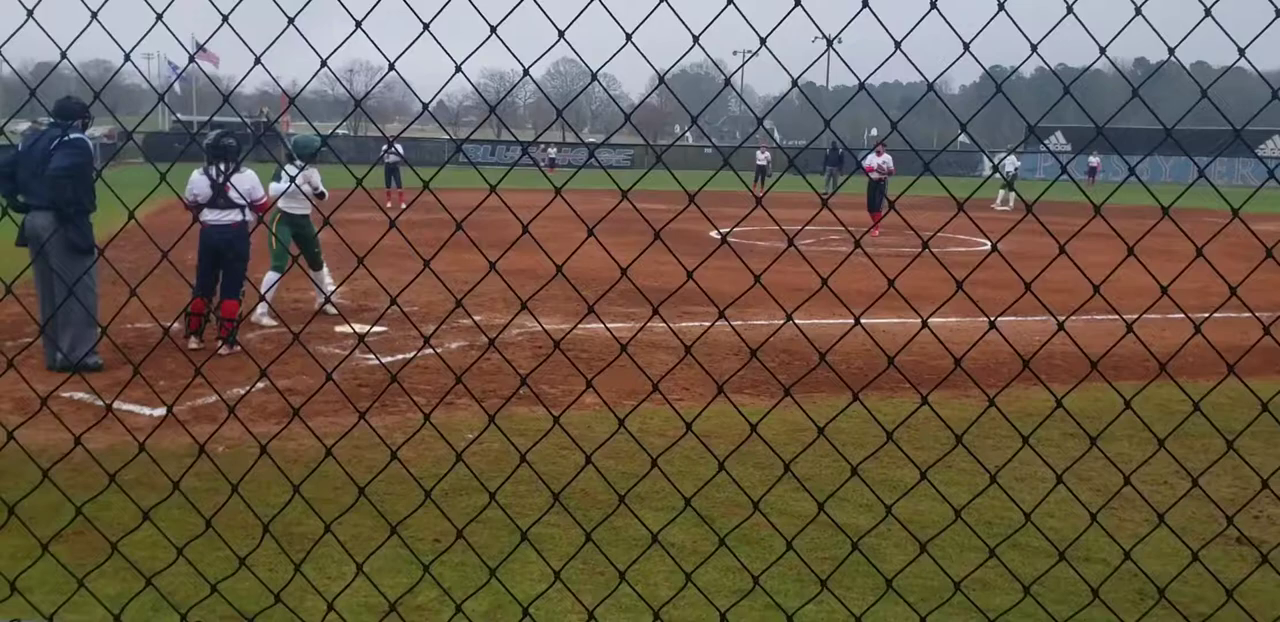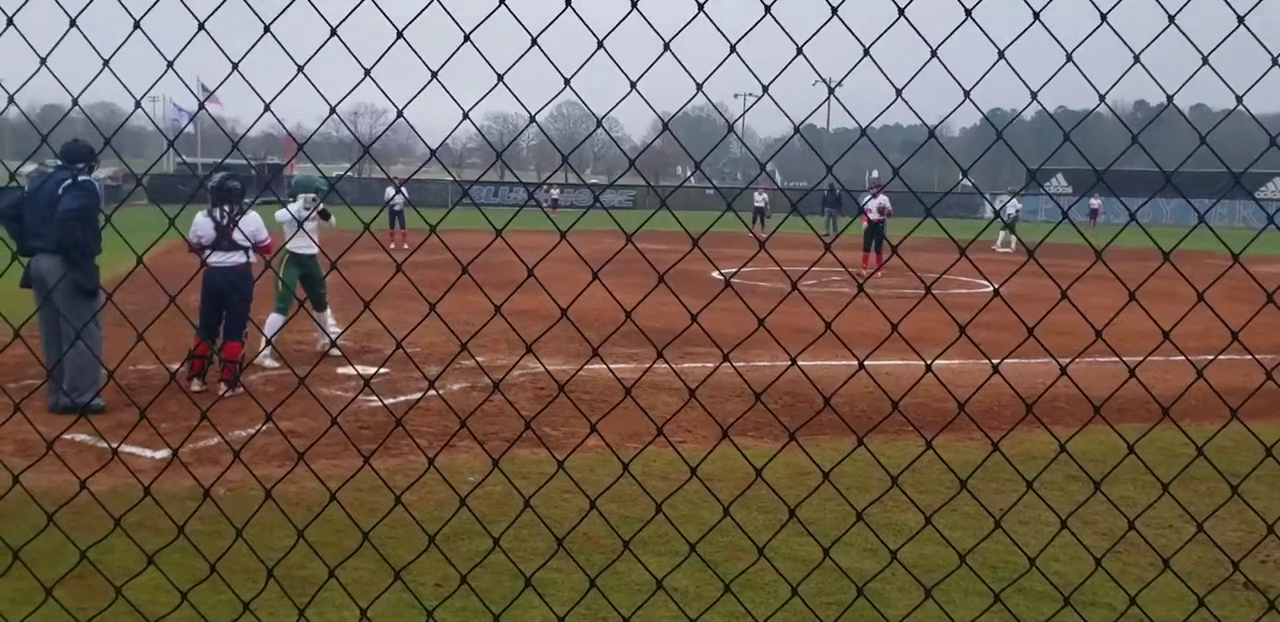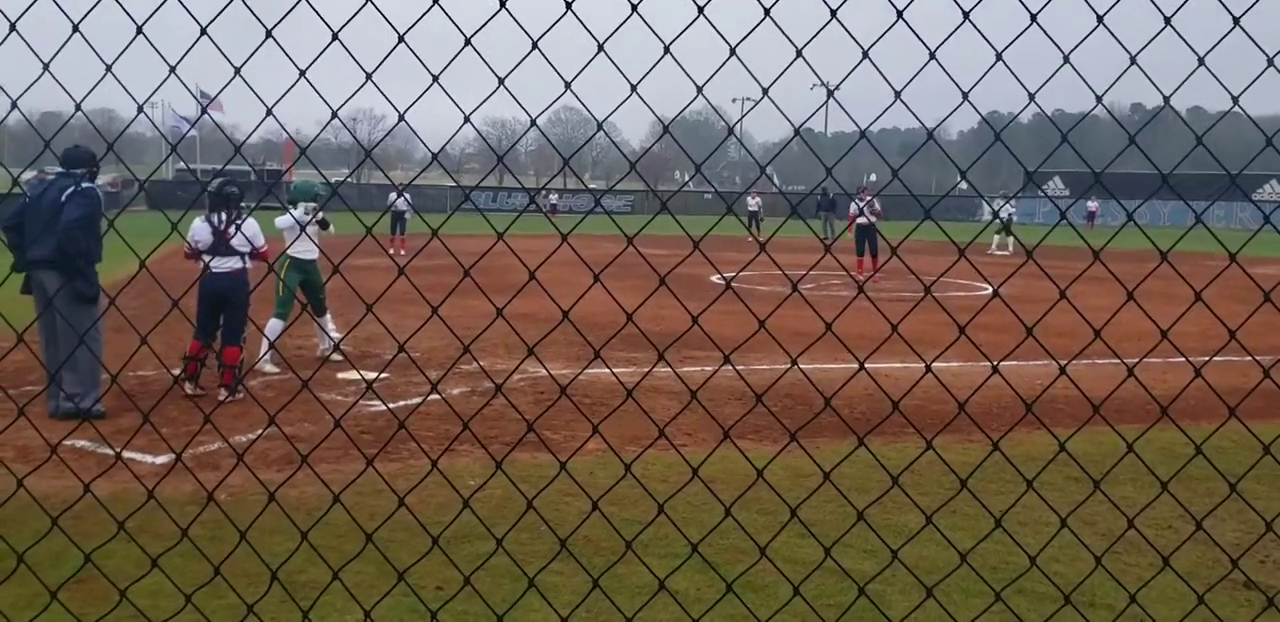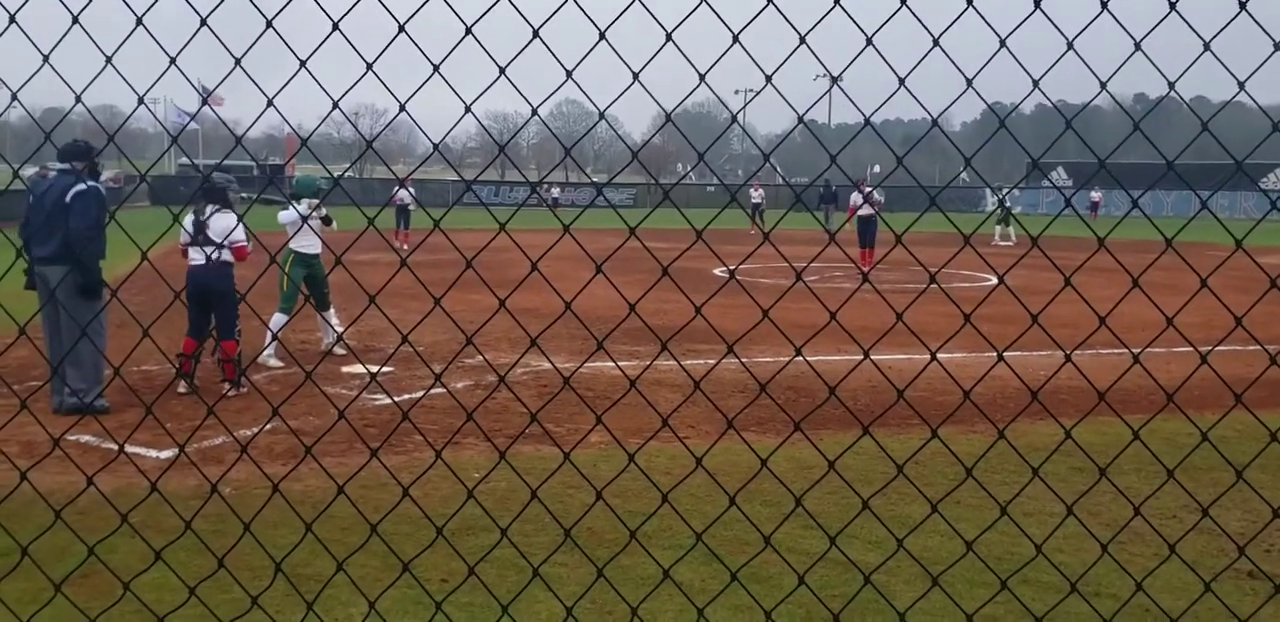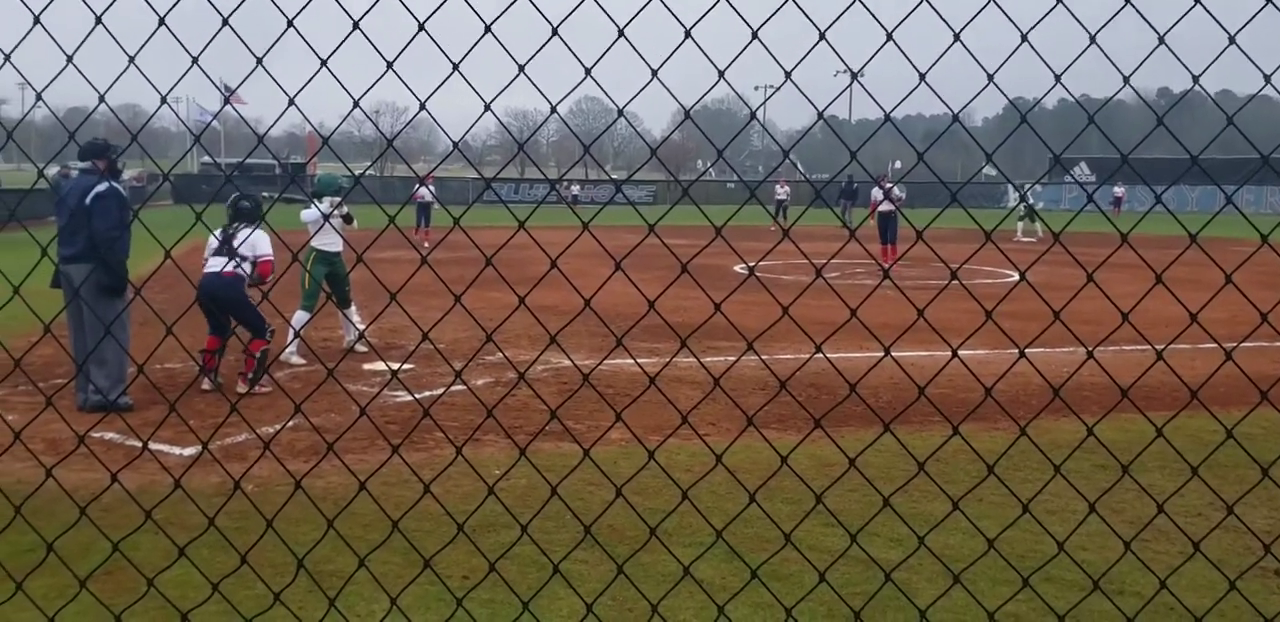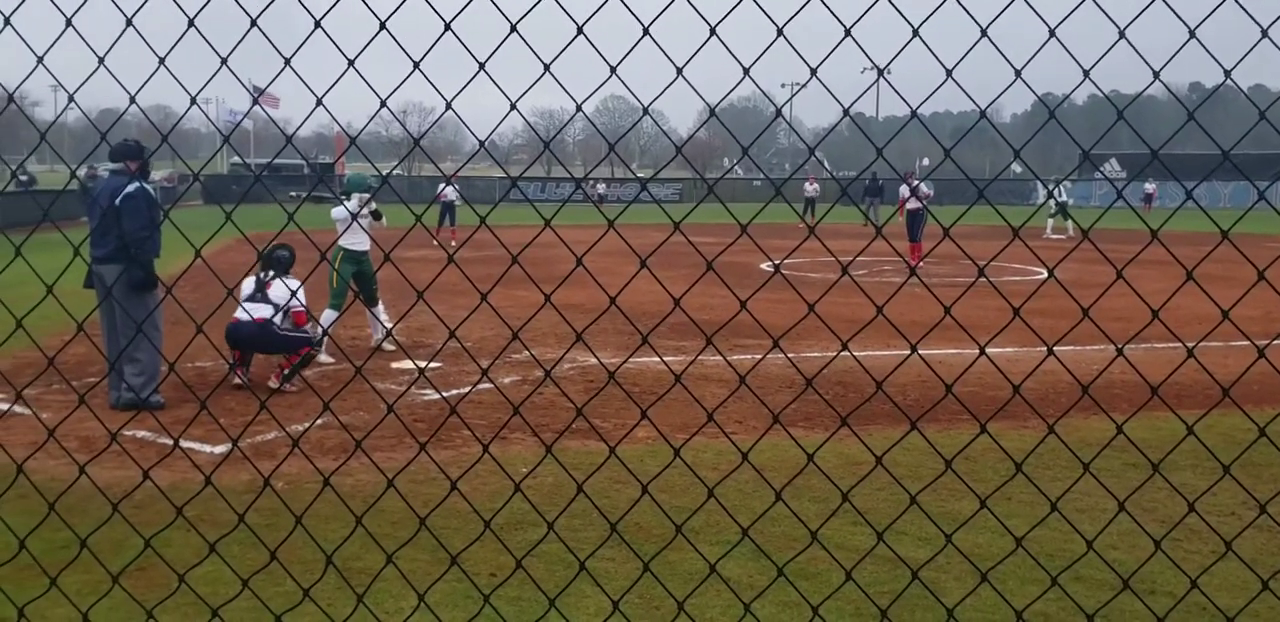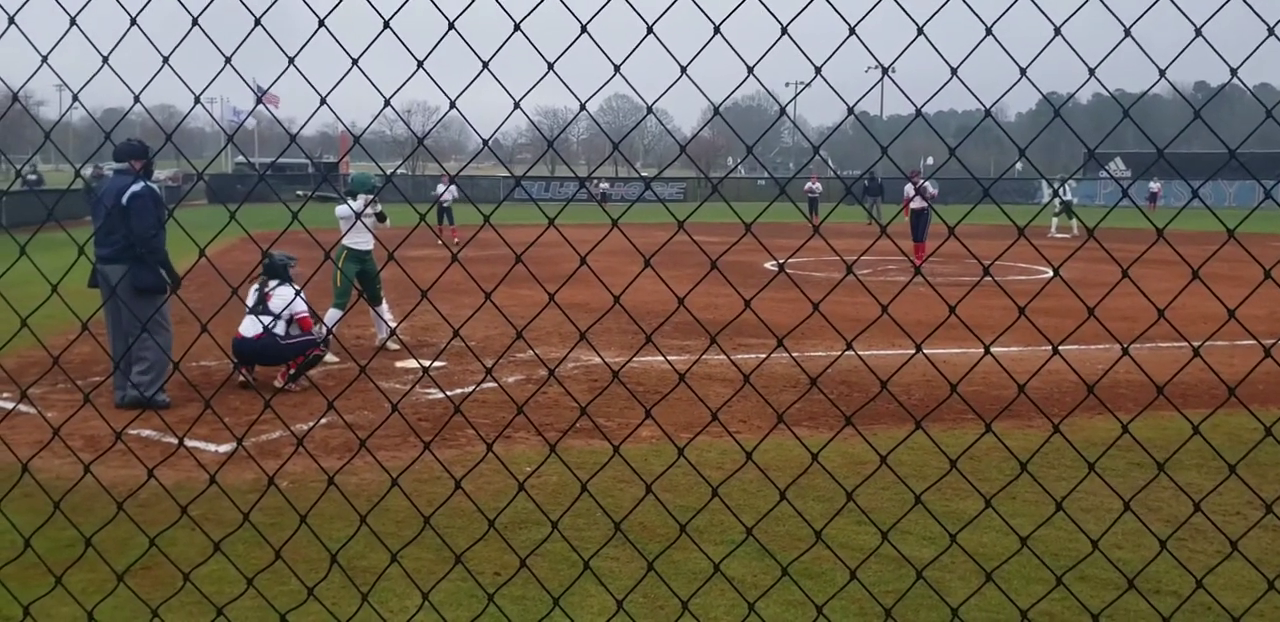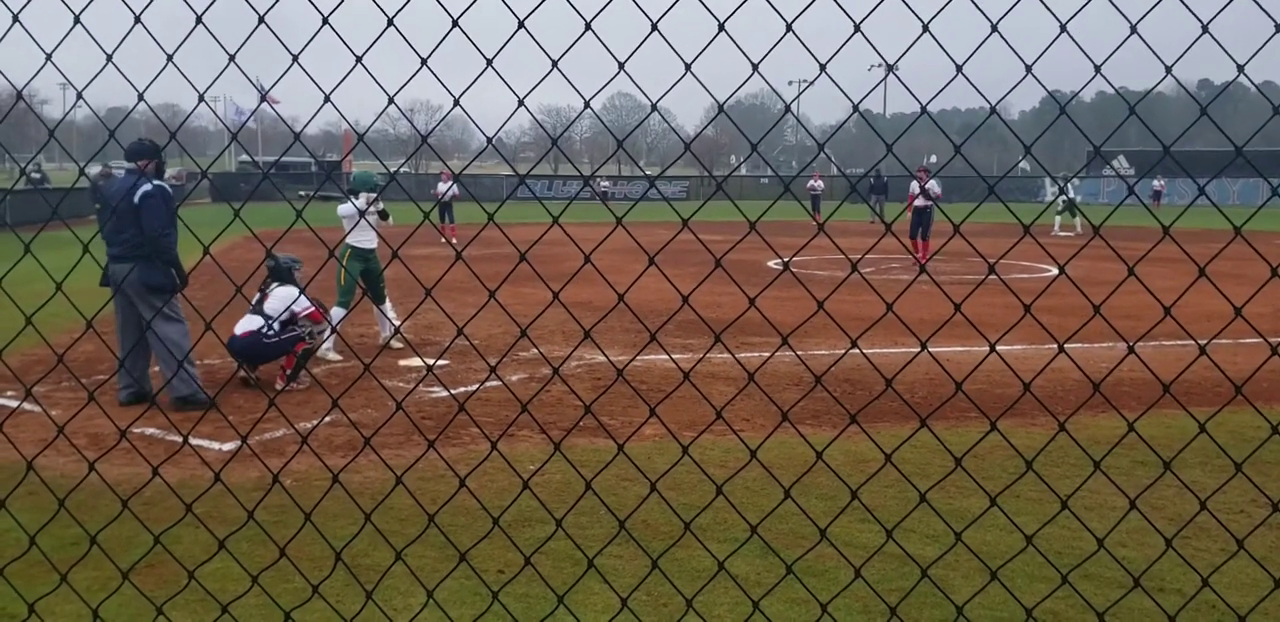
dt=0.4s
person 1, frame 1
left shoulder: (32, 141)
right shoulder: (75, 142)
right elbow: (58, 175)
right wrist: (68, 210)
left hip: (34, 221)
right hip: (62, 224)
left knee: (48, 291)
right knee: (79, 289)
left ankle: (54, 353)
right ankle: (78, 355)
person 1, frame 2
left shoulder: (37, 183)
right shoulder: (82, 184)
right elbow: (67, 217)
left wrist: (23, 242)
right wrist: (77, 252)
left hip: (39, 264)
right hip: (68, 266)
left knee: (52, 333)
right knee: (83, 331)
left ankle: (57, 395)
right ankle: (80, 397)
person 1, frame 3
left shoulder: (39, 190)
right shoulder: (84, 191)
right elbow: (71, 228)
right wrist: (78, 264)
left hip: (39, 273)
right hip: (69, 275)
left knee: (52, 339)
right knee: (83, 338)
left ankle: (57, 400)
right ankle: (79, 401)
person 1, frame 4
left shoulder: (42, 188)
right shoulder: (86, 189)
left elbow: (26, 229)
right elbow: (82, 235)
left wrist: (35, 259)
right wrist: (92, 273)
left hip: (43, 268)
right hip: (71, 270)
left knee: (56, 335)
right knee: (86, 333)
left ankle: (61, 396)
right ankle: (83, 397)
person 1, frame 5
left shoulder: (69, 187)
right shoulder: (105, 189)
left elbow: (67, 229)
right elbow: (107, 236)
left wrist: (69, 261)
right wrist: (119, 272)
left hip: (69, 267)
right hip: (96, 269)
left knee: (82, 333)
right knee: (110, 331)
left ankle: (86, 393)
right ankle: (106, 394)
person 1, frame 6
left shoulder: (101, 188)
right shoulder: (135, 189)
left elbow: (98, 230)
right elbow: (138, 237)
left wrist: (102, 261)
right wrist: (147, 271)
left hip: (102, 267)
right hip: (128, 269)
left knee: (115, 333)
right knee: (143, 331)
left ankle: (118, 391)
right ankle: (138, 393)
person 1, frame 7
left shoulder: (104, 188)
right shoulder: (140, 189)
left elbow: (103, 231)
right elbow: (148, 238)
left wrist: (108, 261)
right wrist: (169, 270)
left hip: (106, 268)
right hip: (134, 270)
left knee: (121, 334)
right knee: (155, 332)
left ankle: (125, 391)
right ankle: (144, 391)
person 1, frame 8
left shoulder: (113, 188)
right shoulder: (153, 189)
left elbow: (107, 229)
right elbow: (159, 236)
right wrist: (178, 268)
left hip: (118, 267)
right hip: (145, 268)
left knee: (130, 331)
right knee: (170, 328)
left ankle: (132, 389)
right ankle: (187, 391)
person 2, frame 1
left shoulder: (313, 172)
right shoulder: (285, 170)
left elbow: (323, 197)
right elbow: (272, 191)
left wrist: (315, 187)
right wrist: (296, 182)
left hip: (303, 221)
right hip: (282, 220)
left knee: (317, 261)
right knee: (279, 266)
left ankle: (324, 301)
right ankle: (260, 312)
person 2, frame 2
left shoulder: (314, 209)
right shoulder: (290, 209)
left elbow: (331, 221)
right elbow: (279, 217)
left wrist: (318, 206)
right wrist: (300, 204)
left hip: (311, 261)
right hip: (291, 260)
left knee: (321, 303)
right knee: (282, 307)
left ankle: (327, 342)
right ankle: (263, 354)
person 2, frame 3
left shoulder: (313, 215)
right shoulder: (290, 214)
left elbow: (329, 230)
right elbow: (278, 223)
left wrist: (317, 215)
right wrist: (301, 211)
left hip: (311, 266)
right hip: (291, 265)
left knee: (321, 308)
right knee: (281, 312)
left ankle: (326, 348)
right ankle: (263, 359)
person 2, frame 4
left shoulder: (315, 209)
right shoulder: (293, 208)
left elbow: (332, 226)
right elbow: (282, 219)
left wrist: (321, 211)
right wrist: (305, 207)
left hip: (315, 260)
right hip: (295, 260)
left knee: (324, 302)
right knee: (286, 306)
left ankle: (330, 342)
right ankle: (267, 353)
person 2, frame 5
left shoulder: (336, 208)
right shoulder: (314, 207)
left elbow: (352, 224)
right elbow: (304, 217)
left wrist: (343, 210)
right wrist: (326, 205)
left hip: (336, 258)
right hip: (317, 258)
left knee: (345, 300)
right knee: (308, 304)
left ankle: (351, 339)
right ankle: (289, 351)
person 2, frame 6
left shoulder: (365, 208)
right shoulder: (345, 206)
left elbow: (382, 222)
right elbow: (335, 215)
left wrist: (371, 206)
right wrist: (355, 202)
left hip: (363, 257)
right hip: (344, 257)
left knee: (373, 299)
right knee: (336, 303)
left ankle: (379, 338)
right ankle: (318, 349)
person 2, frame 7
left shoulder: (369, 207)
right shoulder: (348, 205)
left elbow: (385, 223)
right elbow: (339, 213)
left wrist: (376, 207)
right wrist: (361, 203)
left hip: (367, 256)
right hip: (348, 256)
left knee: (377, 298)
right knee: (340, 302)
left ankle: (383, 337)
person 2, frame 8
left shoulder: (372, 206)
right shoulder: (350, 204)
left elbow: (388, 222)
right elbow: (341, 212)
left wrist: (378, 205)
right wrist: (363, 201)
left hip: (371, 255)
right hip: (352, 254)
left knee: (380, 296)
right knee: (344, 300)
left ankle: (387, 336)
right ankle: (325, 347)
person 3, frame 1
left shoulder: (198, 176)
right shoulder: (247, 176)
left elbow: (190, 205)
right elbow: (262, 207)
left hip: (209, 233)
right hip: (236, 234)
left knee: (203, 285)
right knee: (232, 288)
left ankle: (193, 335)
right ankle: (225, 340)
person 3, frame 2
left shoulder: (202, 218)
right shoulder: (251, 217)
left elbow: (193, 246)
right elbow: (266, 248)
left hip: (212, 276)
right hip: (240, 276)
left knee: (206, 327)
right knee: (235, 330)
left ankle: (196, 378)
right ankle: (228, 383)
person 3, frame 3
left shoulder: (199, 223)
right shoulder: (248, 223)
left elbow: (190, 254)
right elbow: (262, 255)
left hip: (209, 281)
right hip: (236, 281)
left knee: (203, 332)
right knee: (233, 335)
left ankle: (189, 381)
right ankle: (228, 388)
person 3, frame 4
left shoulder: (191, 217)
right shoulder: (230, 217)
left elbow: (184, 249)
right elbow: (240, 255)
right wrist: (246, 247)
left hip: (194, 275)
right hip: (219, 275)
left knee: (196, 328)
right knee: (228, 329)
left ankle: (185, 380)
right ankle: (232, 382)
person 3, frame 5
left shoulder: (217, 234)
right shoulder: (258, 235)
right elbow: (266, 272)
right wrist: (252, 278)
left hip: (205, 285)
right hip: (229, 286)
left knee: (219, 329)
right knee: (262, 331)
left ankle: (208, 376)
right ankle: (248, 381)
person 3, frame 6
left shoulder: (249, 281)
right shoulder: (291, 283)
right elbow: (300, 320)
left hip: (233, 334)
right hip: (261, 333)
right knee: (313, 341)
left ankle: (239, 372)
right ankle: (281, 379)
person 3, frame 7
left shoulder: (255, 288)
right shoulder: (291, 290)
right elbow: (306, 327)
right hip: (267, 349)
right knee: (321, 340)
left ankle: (245, 370)
right ankle: (287, 378)
person 3, frame 8
left shoulder: (266, 289)
right shoulder: (291, 291)
right elbow: (320, 319)
left hip: (235, 344)
right hip: (252, 346)
right knee: (308, 333)
left ankle: (248, 368)
right ankle: (286, 379)
